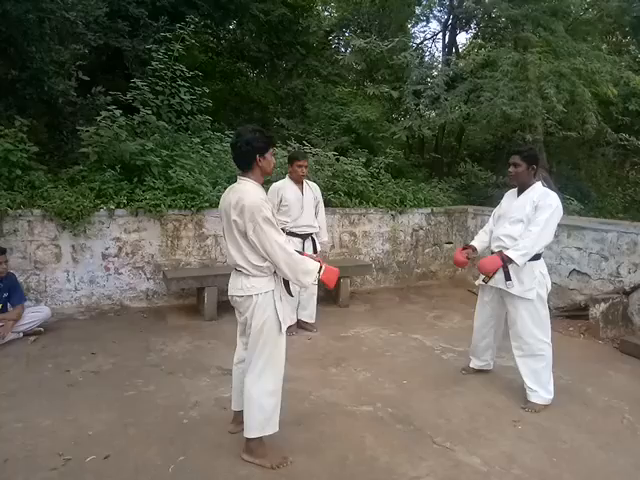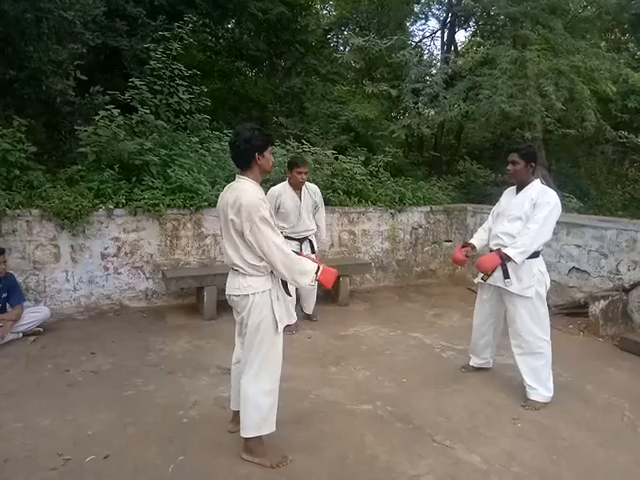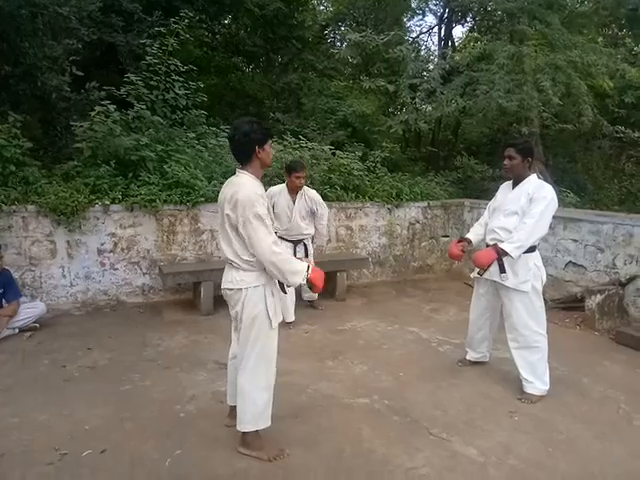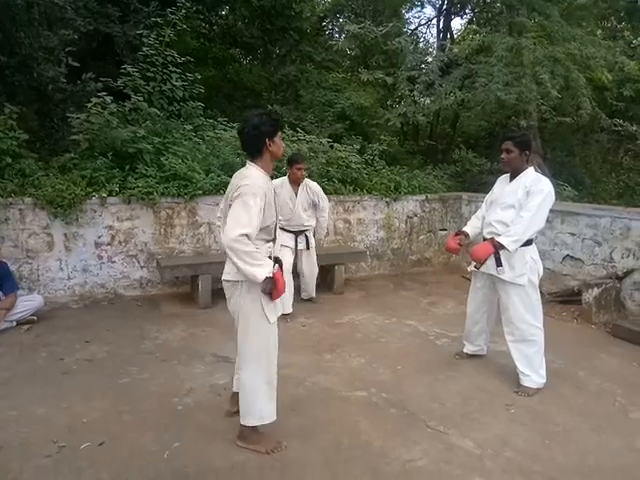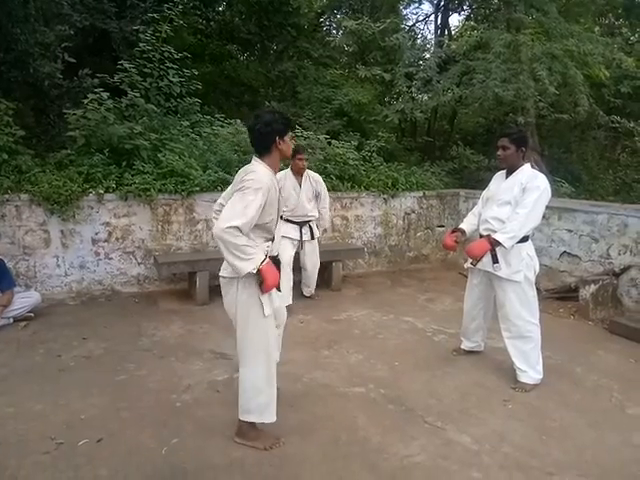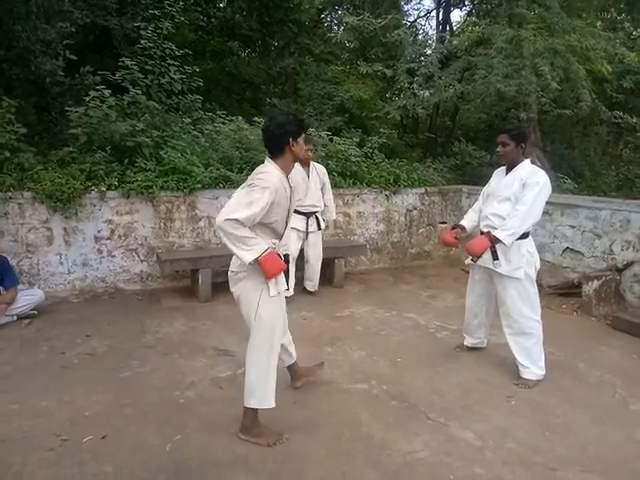
dt=0.2s
person 1, frame 1
left shoulder: (232, 194)
right shoulder: (254, 200)
right elbow: (279, 250)
left wrist: (299, 258)
right wrist: (318, 270)
left hip: (243, 283)
right hip: (261, 290)
left knee: (247, 353)
right knee: (265, 363)
left ankle: (240, 416)
right ankle: (254, 444)
person 1, frame 2
left shoulder: (230, 193)
right shoulder: (252, 199)
right elbow: (276, 252)
left wrist: (302, 263)
right wrist: (317, 272)
left hip: (241, 283)
right hip: (258, 289)
left knee: (245, 354)
right knee: (262, 362)
left ankle: (239, 415)
right ankle: (253, 442)
person 1, frame 3
left shoulder: (231, 186)
right shoulder: (249, 193)
right elbow: (267, 250)
left wrist: (294, 266)
right wrist: (306, 272)
left hip: (238, 277)
right hip: (252, 283)
left knee: (242, 349)
right knee: (260, 357)
left ankle: (237, 410)
right ankle: (250, 437)
person 1, frame 4
left shoulder: (247, 176)
right shoulder: (255, 185)
left elbow: (227, 221)
right elbow: (234, 238)
right wrist: (268, 272)
left hip: (250, 273)
right hip: (250, 279)
left knee: (255, 344)
right knee: (260, 349)
left ankle: (239, 398)
right ankle: (249, 429)
person 1, frame 5
left shoulder: (253, 173)
right shoulder: (260, 182)
left elbow: (223, 208)
right elbow: (224, 228)
right wrist: (260, 263)
left hip: (252, 268)
right hip: (246, 275)
left knee: (276, 319)
right knee: (258, 346)
left ankle: (261, 384)
right ankle: (247, 426)
person 1, frame 6
left shoulder: (276, 176)
right shoulder: (269, 182)
left elbow: (249, 213)
right elbow: (226, 220)
left wrist: (269, 250)
right wrist: (260, 253)
left hip: (267, 266)
right hip: (254, 271)
left knee: (277, 326)
right knee: (264, 338)
left ankle: (296, 371)
right ankle: (250, 422)
person 2, frame 1
left shoulder: (547, 199)
right shoulder: (509, 196)
left elbow: (536, 237)
right elbow: (491, 225)
left wrist: (505, 257)
right wrist: (474, 247)
left hip: (525, 273)
right hip: (497, 268)
left knee: (530, 334)
right knee: (485, 320)
left ankle: (540, 393)
right ankle: (480, 361)
person 2, frame 2
left shoulder: (546, 197)
right shoulder: (508, 193)
left elbow: (534, 235)
right elbow: (491, 223)
left wrist: (503, 255)
right wrist: (473, 245)
left hip: (524, 271)
right hip: (496, 266)
left knee: (529, 332)
right knee: (484, 318)
left ankle: (540, 391)
right ankle: (480, 359)
person 2, frame 3
left shoulder: (542, 191)
right shoulder: (505, 188)
left elbow: (530, 229)
right elbow: (487, 217)
left wrist: (500, 250)
right wrist: (469, 240)
left hip: (520, 265)
right hip: (493, 261)
left knee: (525, 326)
right knee: (481, 312)
left ankle: (536, 384)
right ankle: (476, 353)
person 2, frame 4
left shoulder: (540, 185)
right shoulder: (502, 181)
left elbow: (528, 223)
right elbow: (484, 211)
left wrist: (497, 244)
right wrist: (466, 234)
left hip: (517, 259)
right hip: (489, 255)
left knee: (522, 320)
right knee: (478, 306)
left ankle: (532, 377)
right ankle: (474, 347)
person 2, frame 5
left shoulder: (536, 181)
right shoulder: (498, 178)
left elbow: (524, 219)
right elbow: (480, 208)
left wrist: (494, 241)
right wrist: (463, 230)
left hip: (513, 255)
right hip: (485, 252)
left knee: (519, 316)
right knee: (475, 303)
left ankle: (529, 373)
right ankle: (471, 343)
person 2, frame 6
left shoulder: (536, 177)
right shoulder: (498, 174)
left elbow: (524, 216)
right elbow: (481, 204)
left wrist: (493, 238)
right wrist: (463, 226)
left hip: (513, 251)
right hip: (487, 248)
left knee: (521, 311)
right knee: (477, 299)
left ankle: (533, 369)
right ankle: (475, 339)
person 3, frame 1
left shoulder: (314, 188)
right shoulder: (278, 188)
left elbow: (320, 216)
left wrist: (322, 241)
left hip: (310, 240)
right hip: (288, 240)
left knee: (310, 282)
left ankle: (305, 319)
person 3, frame 2
left shoulder: (314, 191)
right shoulder: (276, 192)
left elbow: (319, 217)
left wrist: (320, 241)
left hip: (307, 242)
right hip: (286, 243)
left ankle: (308, 310)
person 3, frame 3
left shoulder: (312, 196)
right shoulder: (273, 193)
left elbow: (322, 219)
left wrist: (320, 243)
left hip: (304, 243)
right hip: (282, 243)
left ankle: (311, 298)
right ankle: (288, 317)
person 3, frame 4
left shoulder: (313, 188)
right shoulder: (276, 186)
left elbow: (323, 212)
left wrist: (320, 234)
left hip: (305, 235)
right hip: (283, 236)
left knee: (310, 270)
right knee: (284, 271)
left ankle: (309, 294)
right ankle: (284, 309)
person 3, frame 5
left shoulder: (315, 179)
right shoulder: (280, 179)
left elbow: (323, 204)
left wrist: (322, 225)
left hip: (309, 227)
right hip: (287, 227)
left knee: (312, 263)
right knee: (284, 263)
left ankle: (308, 291)
right ankle: (283, 301)
person 3, frame 6
left shoulder: (320, 170)
left elbow: (327, 195)
left wrist: (329, 217)
left hip: (314, 218)
right hip: (294, 219)
left knee: (314, 255)
right knee: (289, 254)
left ankle: (311, 285)
right ankle: (286, 290)
